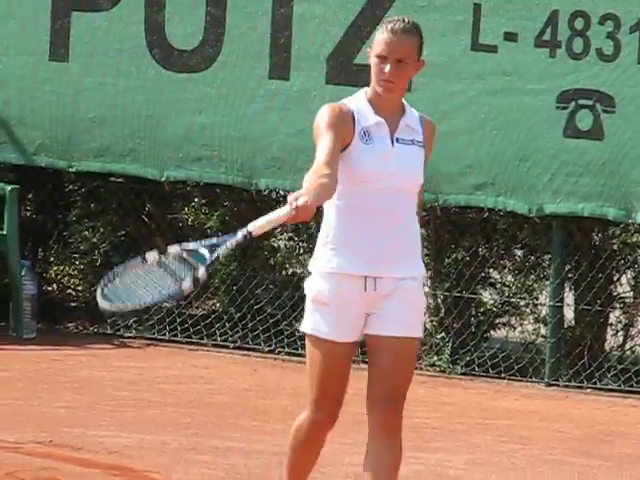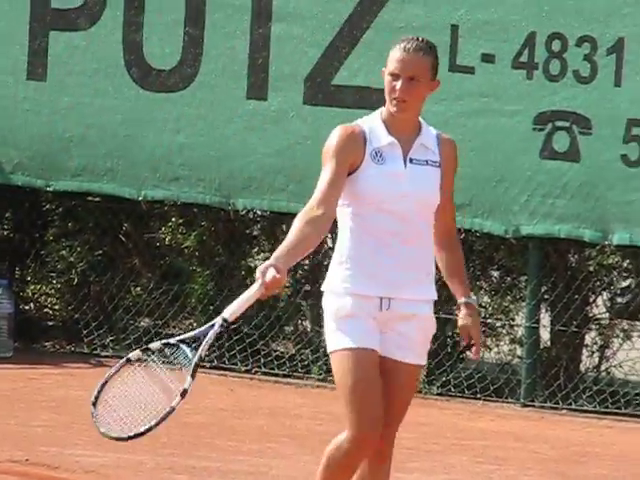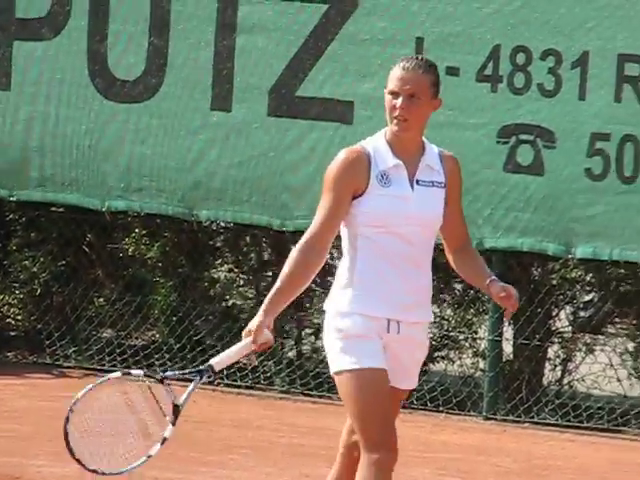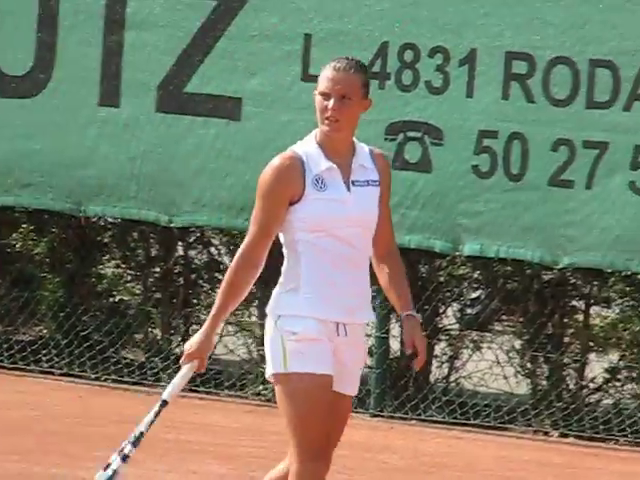
dt=0.2s
person 1, frame 1
left shoulder: (423, 129)
right shoulder: (337, 116)
right elbow: (323, 173)
left wrist: (411, 274)
right wrist: (308, 196)
left hip: (401, 285)
right hip: (339, 279)
left knee: (386, 415)
right knee: (322, 413)
person 1, frame 2
left shoulder: (443, 149)
right shoulder: (350, 138)
left elbow: (444, 234)
right elbow: (319, 210)
left wrist: (465, 300)
right wrist: (278, 262)
left hip: (412, 307)
right hip: (353, 299)
left knee: (382, 435)
right knee: (363, 432)
person 1, frame 3
left shoulder: (446, 167)
right shoulder: (354, 162)
left elbow: (458, 247)
right elbow: (315, 243)
left wrist: (492, 284)
right wrist: (269, 309)
left hip: (409, 328)
right hip: (356, 322)
person 1, frame 4
left shoulder: (377, 165)
right shoulder: (288, 168)
left elbow: (384, 253)
right elbow: (251, 255)
left wrist: (408, 315)
right wrist: (210, 328)
left hip: (351, 332)
right hip: (299, 327)
